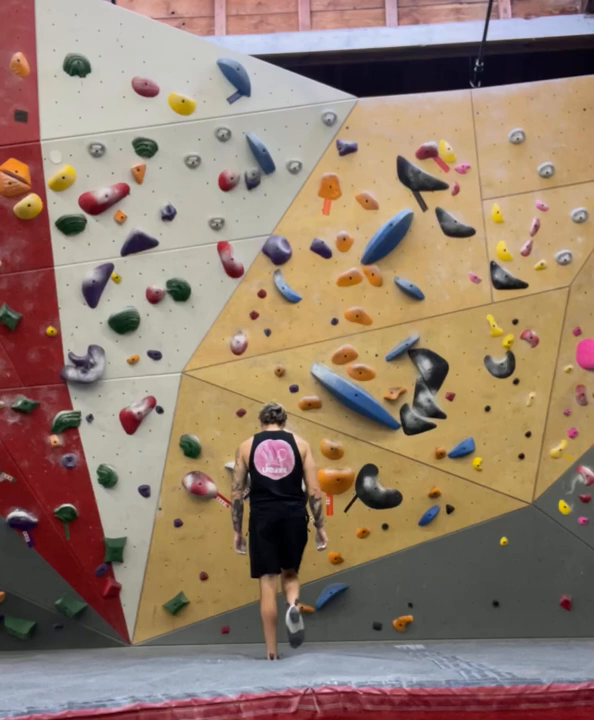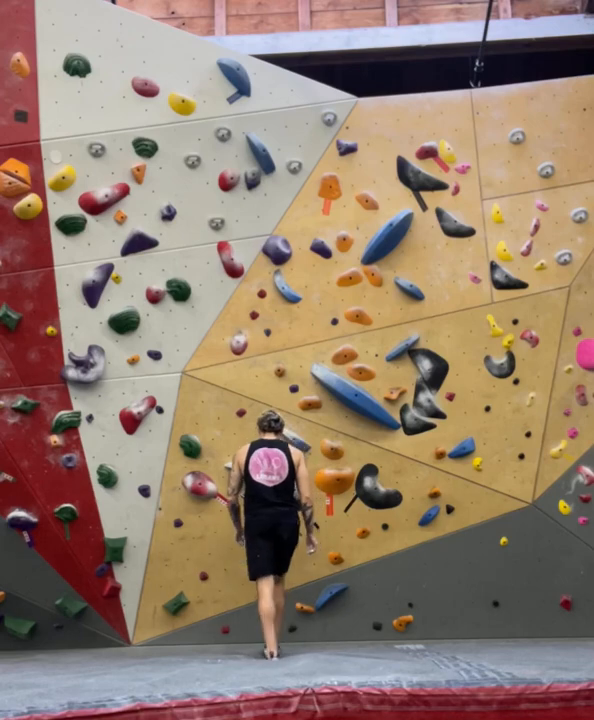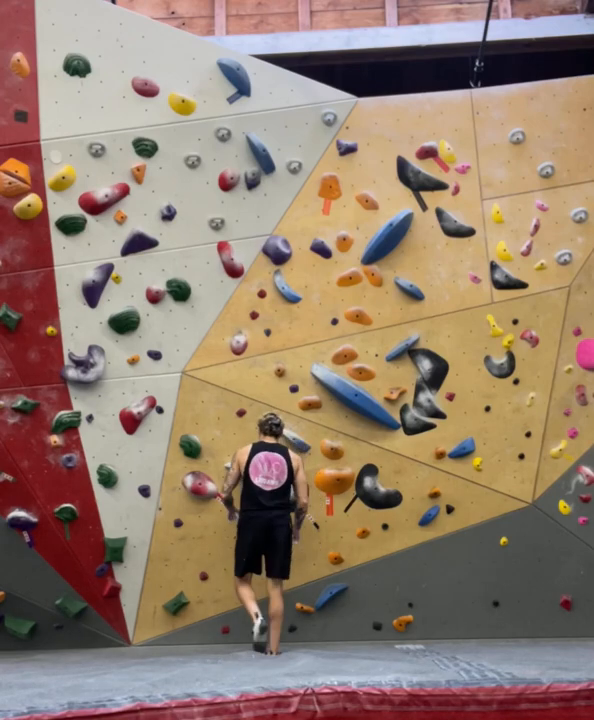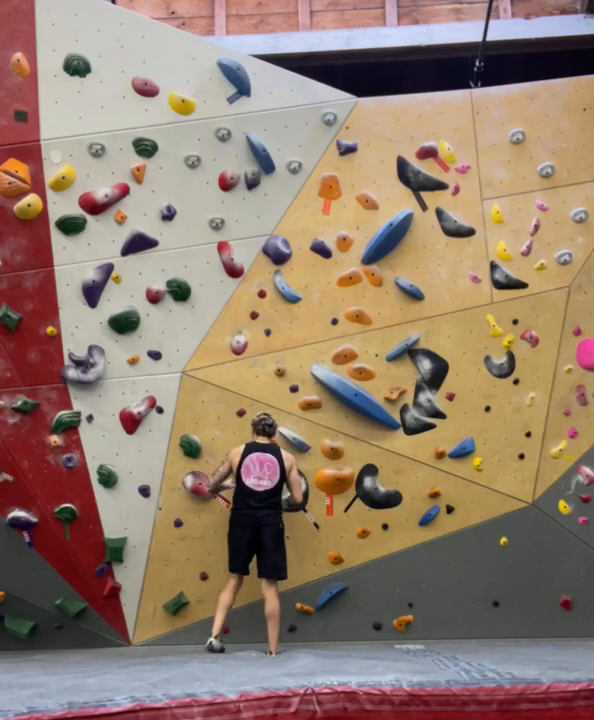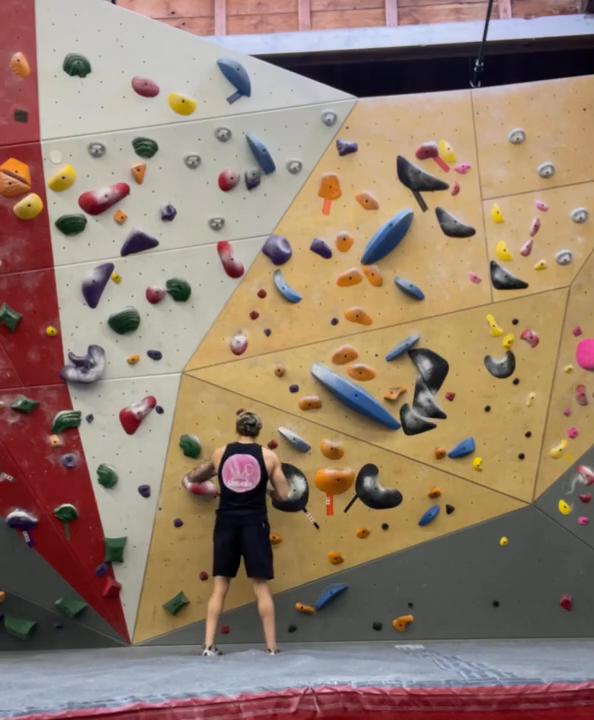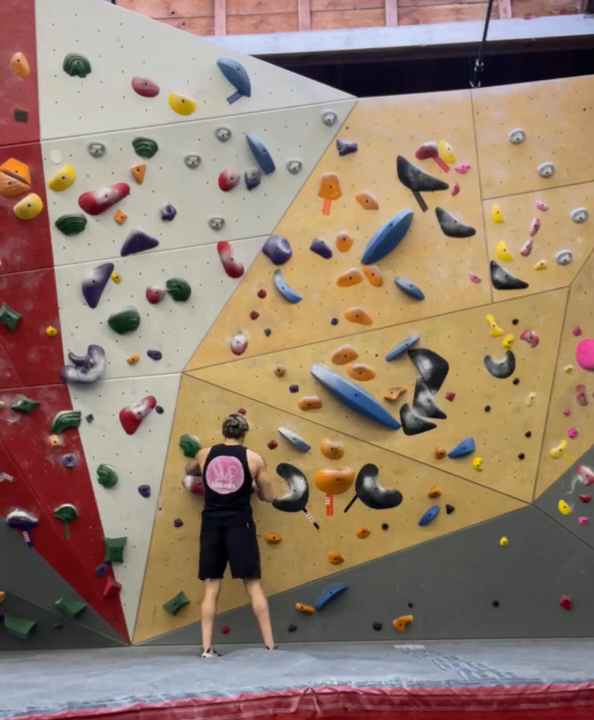
dt=0.3s
person 1, frame 1
left shoulder: (247, 446)
right shoulder: (300, 444)
left elbow: (236, 493)
right elbow: (314, 490)
left wrist: (237, 530)
right wrist: (320, 526)
left hip: (263, 518)
right hip: (294, 516)
left knee: (268, 585)
right knee: (290, 574)
left ankle: (271, 653)
right ankle: (294, 607)
person 1, frame 2
left shoulder: (244, 453)
right shoulder: (294, 453)
left elbow: (232, 497)
right elbow: (306, 498)
left wrist: (238, 526)
right wrist: (310, 531)
left hip: (257, 523)
right hip: (286, 522)
left knee: (264, 588)
right knee: (278, 580)
left ankle: (272, 651)
right ankle: (273, 644)
person 1, frame 3
left shoulder: (244, 453)
right shoulder: (293, 458)
left elbow: (225, 493)
right elbow: (303, 501)
left wrist: (232, 509)
right wrist: (296, 526)
left hip: (251, 523)
right hip: (280, 525)
left knee: (242, 581)
right knee: (275, 588)
left ankle: (256, 617)
right ankle: (274, 649)
person 1, frame 4
left shoulder: (237, 453)
right shoulder: (286, 458)
left elbow: (211, 486)
right elbow: (297, 498)
left wrist: (228, 485)
left hip: (241, 523)
right hip: (271, 524)
left knee: (234, 581)
right knee: (269, 588)
left ankle: (215, 636)
right ankle: (273, 650)
person 1, frame 5
left shoulder: (220, 453)
right shoulder: (269, 456)
left elbow: (192, 478)
right elbow: (283, 494)
left hip: (224, 525)
right hip: (254, 526)
left knee: (219, 588)
right knee: (261, 587)
left ankle: (208, 646)
right ankle: (271, 648)
person 1, frame 6
left shoulder: (204, 454)
right shoulder: (253, 458)
left elbow: (188, 471)
right elbow: (268, 496)
left hip: (211, 526)
right hip: (239, 526)
left knee: (211, 590)
right knee: (253, 585)
left ankle: (206, 648)
right ankle: (270, 646)
